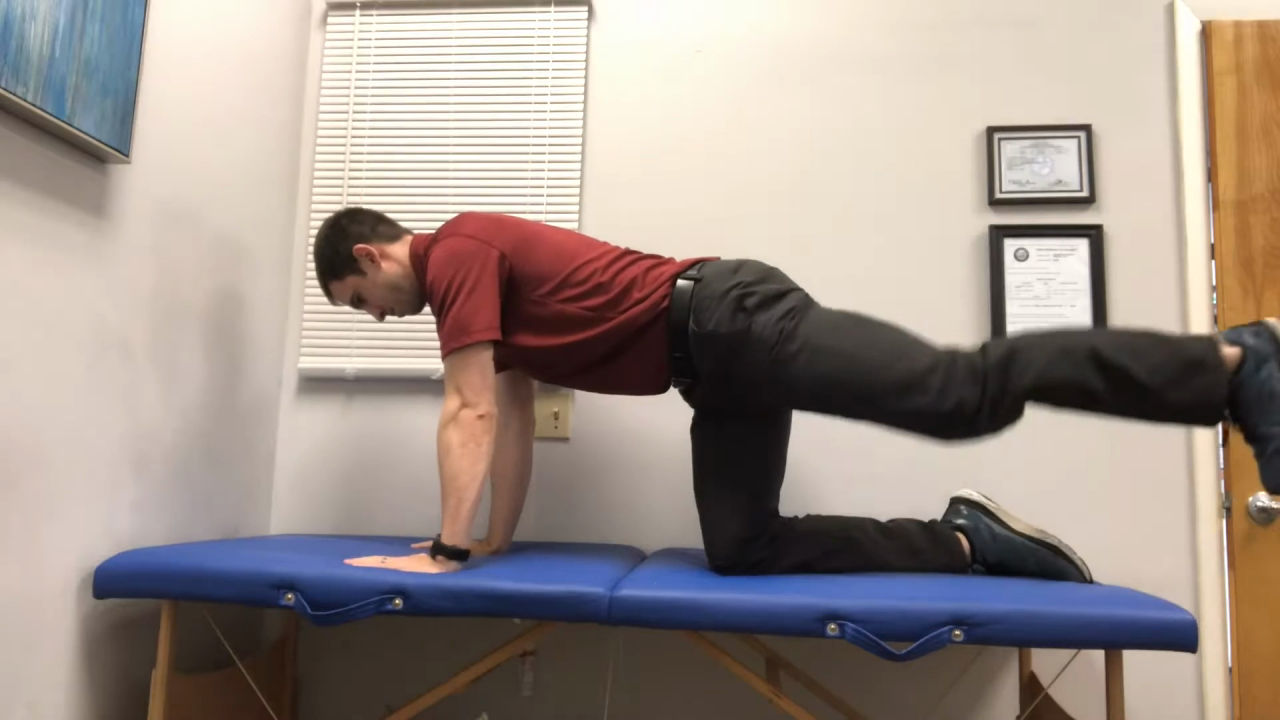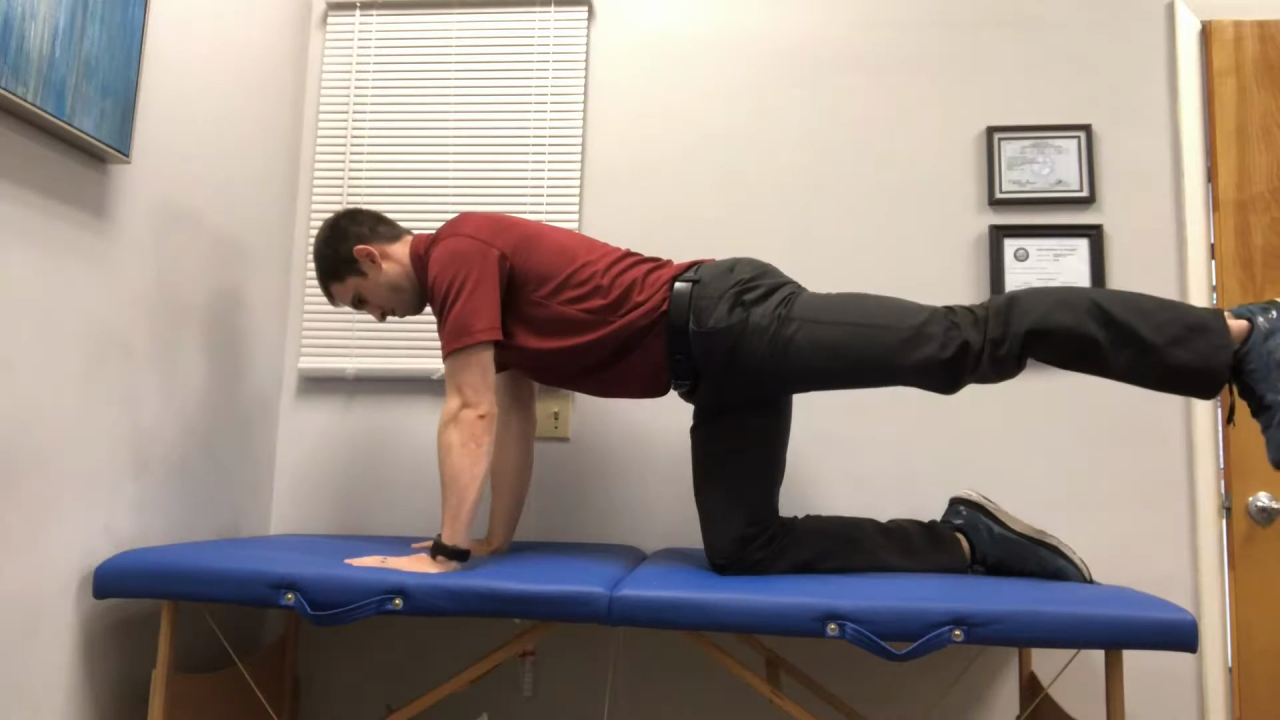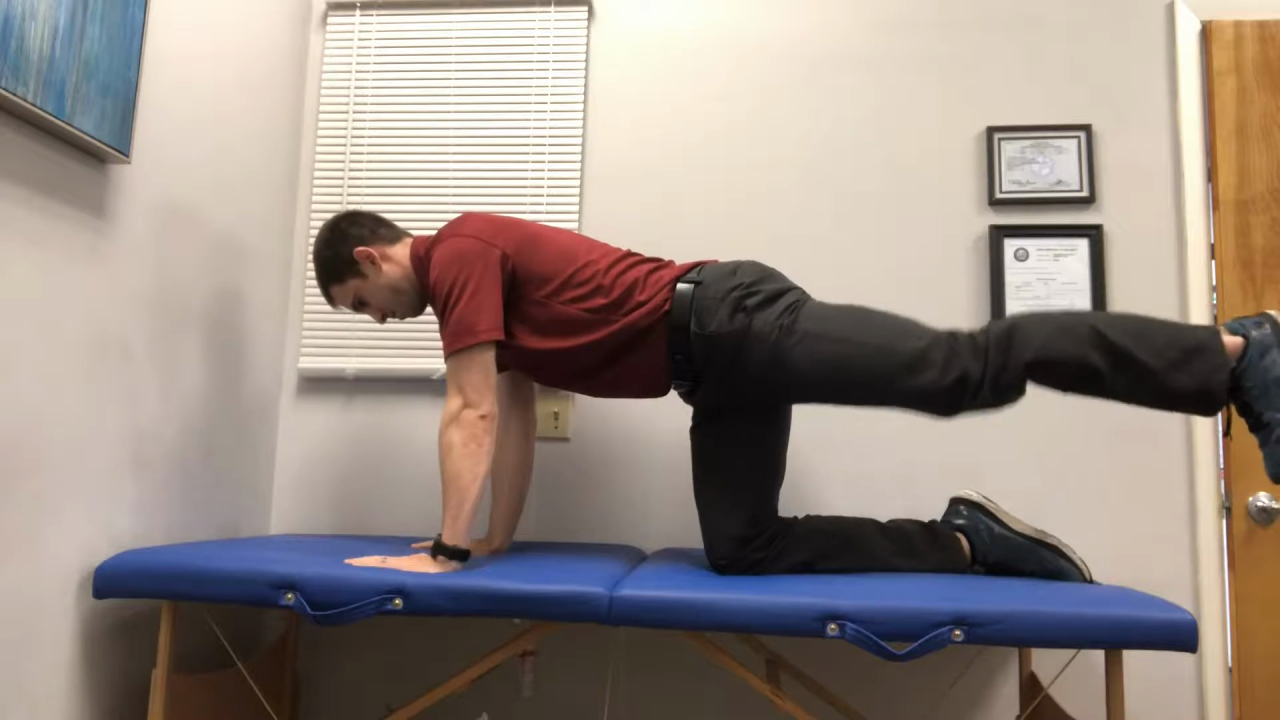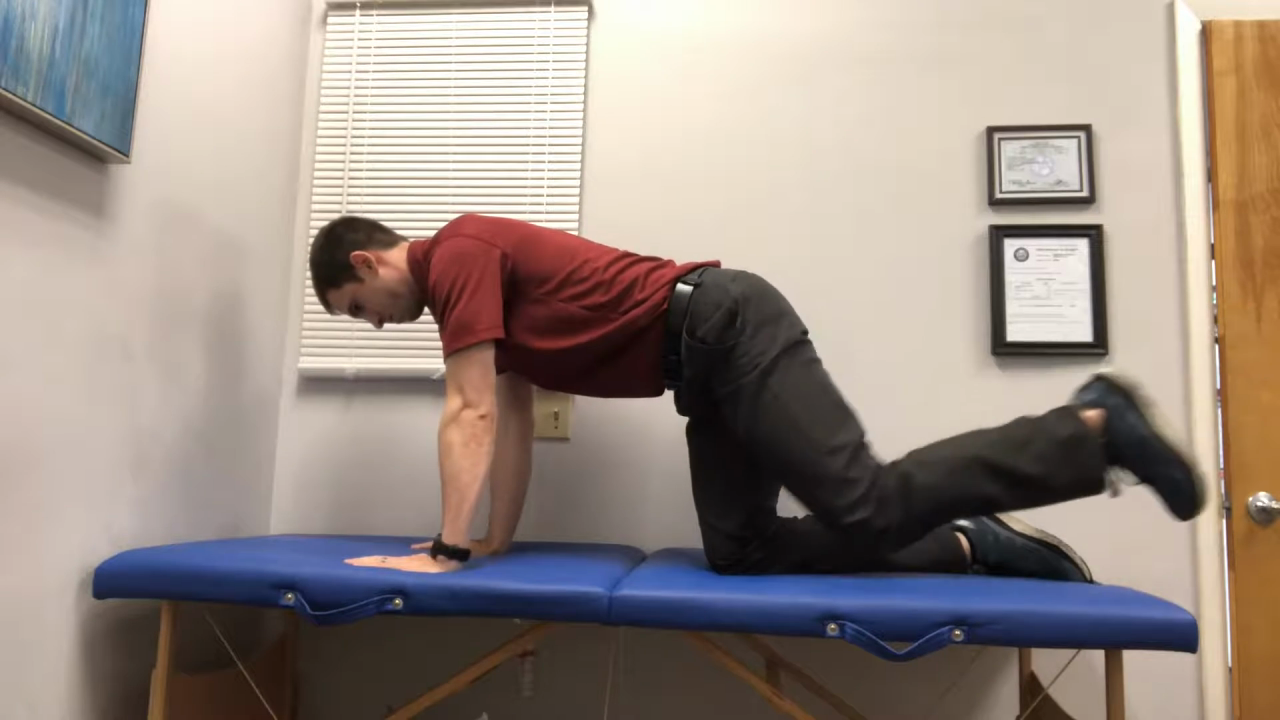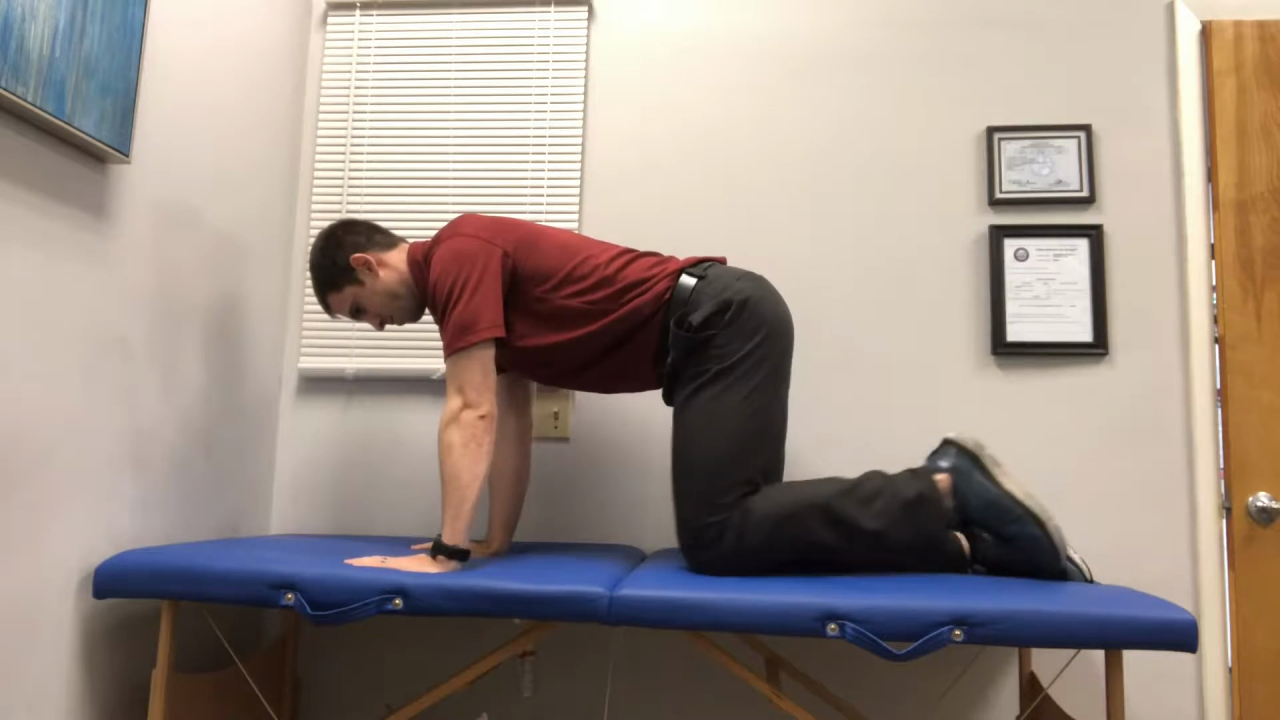
dt=0.5s
person 1, frame 1
left shoulder: (456, 252)
right shoulder: (477, 283)
left elbow: (469, 415)
right elbow: (513, 417)
left wrist: (447, 549)
right wrist: (496, 539)
left hip: (728, 318)
right hip: (720, 363)
left knee: (959, 391)
right knee: (744, 549)
right ankle: (969, 541)
person 1, frame 2
left shoulder: (458, 250)
right shoulder: (478, 281)
left elbow: (469, 415)
right elbow: (513, 416)
left wrist: (446, 551)
right wrist: (496, 539)
left hip: (729, 317)
right hip: (722, 364)
left knee: (962, 341)
right knee: (744, 549)
right ankle: (965, 541)
person 1, frame 3
left shoulder: (459, 251)
right shoulder: (478, 284)
left elbow: (470, 416)
right elbow: (514, 418)
left wrist: (447, 549)
right wrist: (498, 538)
left hip: (729, 319)
right hip: (720, 365)
left knee: (960, 367)
right knee: (743, 548)
right ankle: (968, 540)
person 1, frame 4
left shoulder: (457, 252)
right shoulder: (474, 284)
left elbow: (468, 415)
right elbow: (511, 418)
left wrist: (446, 550)
right wrist: (495, 539)
left hip: (721, 325)
right hip: (706, 359)
left knee: (868, 505)
right knee: (742, 550)
left ankle: (1093, 426)
right ankle: (969, 543)
person 1, frame 5
left shoulder: (456, 254)
right shoulder: (477, 281)
left elbow: (469, 414)
right elbow: (510, 418)
left wrist: (447, 548)
right wrist: (494, 541)
left hip: (721, 320)
right hip: (712, 333)
left knee: (718, 539)
right knee: (743, 534)
left ankle: (943, 492)
right ankle: (968, 537)
